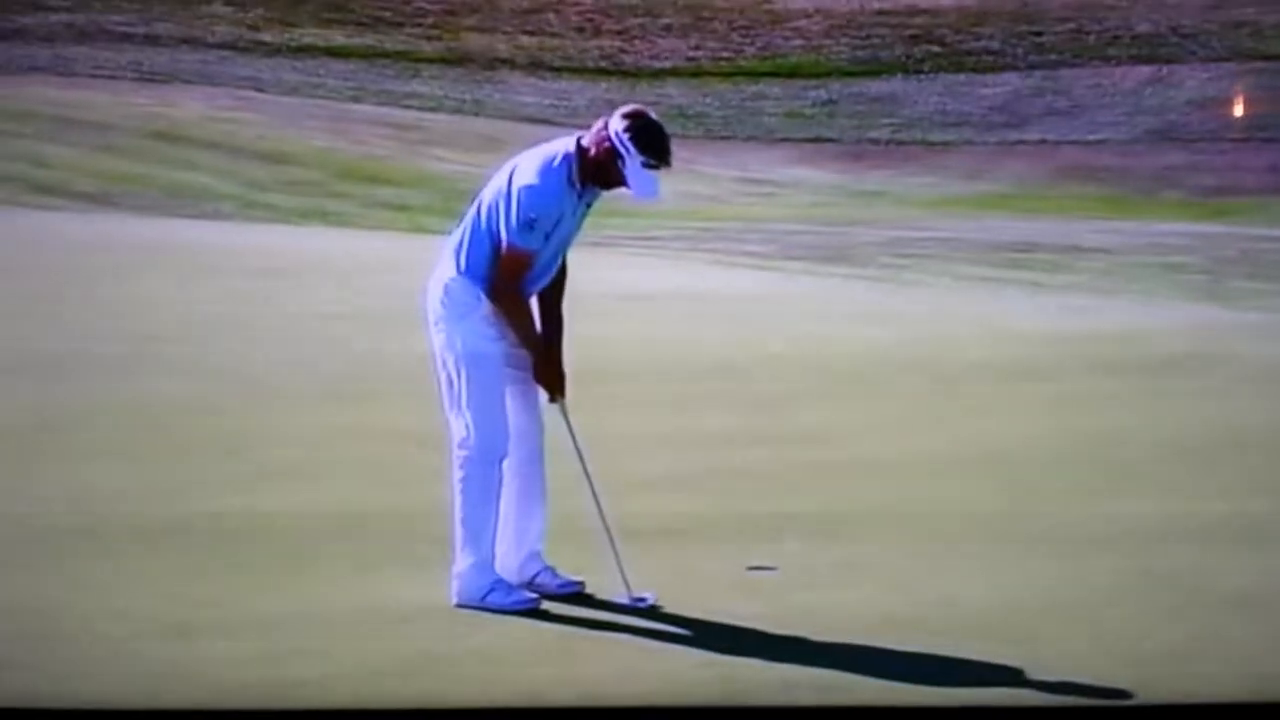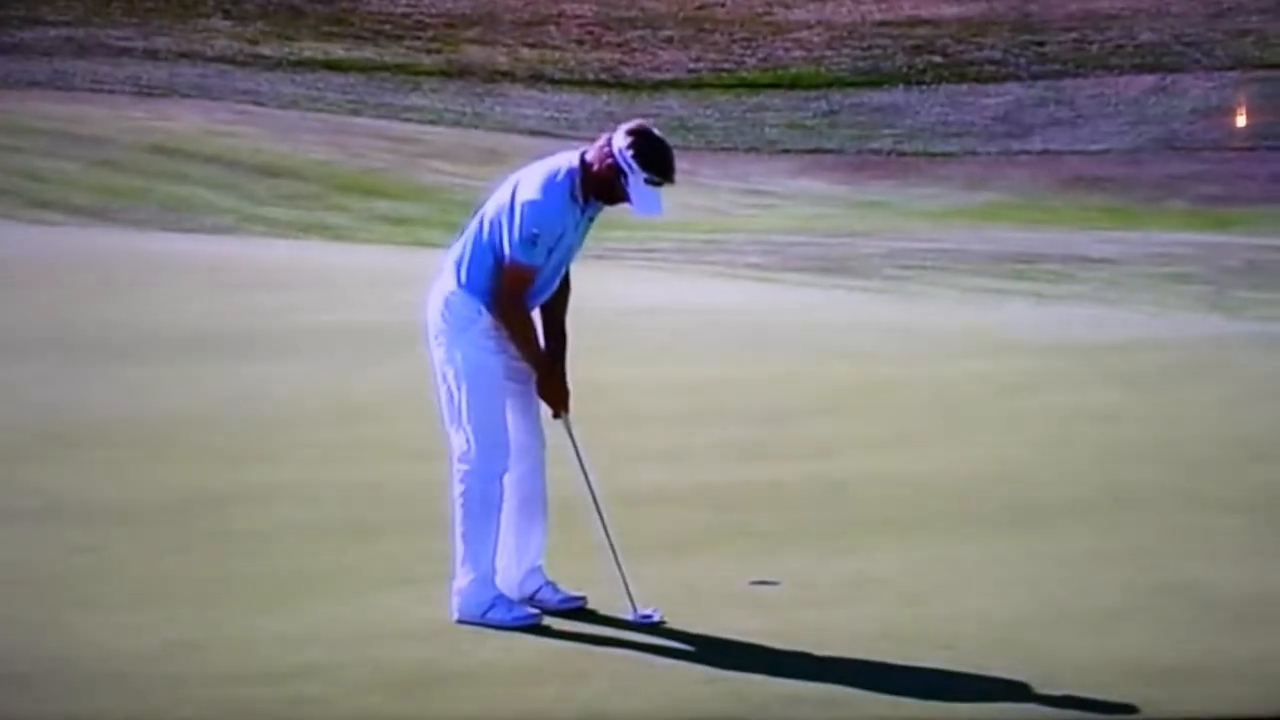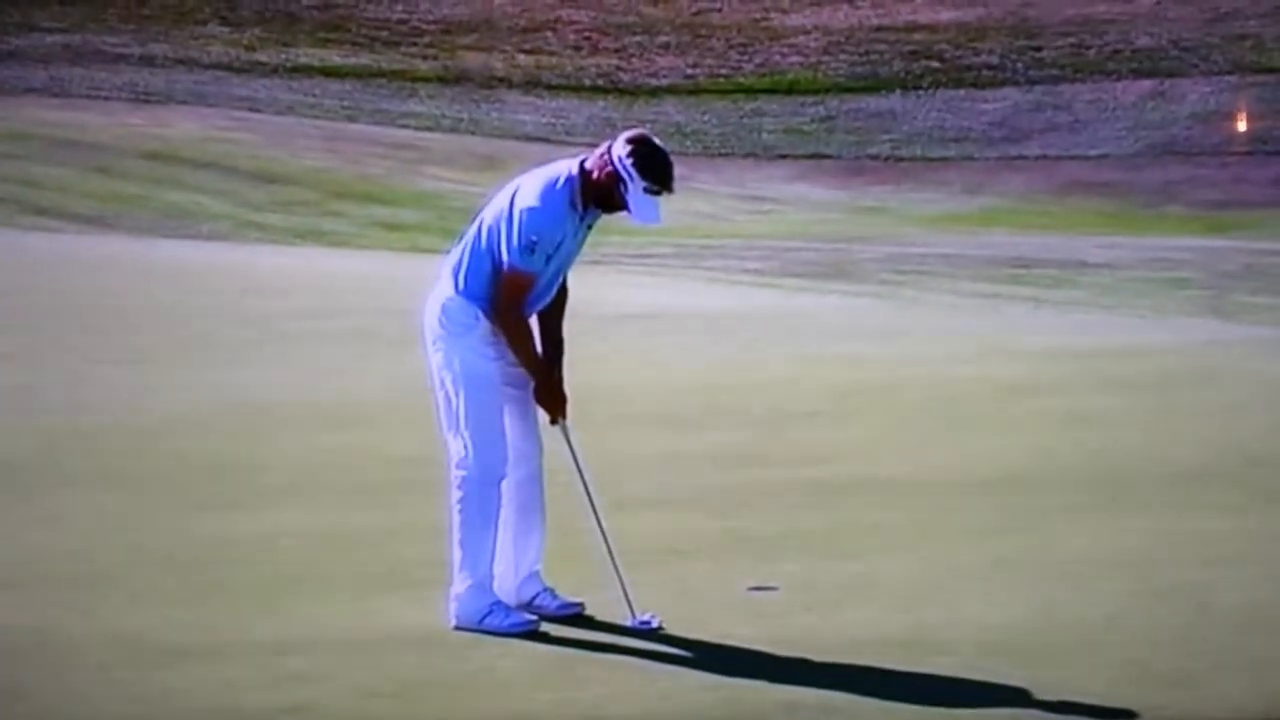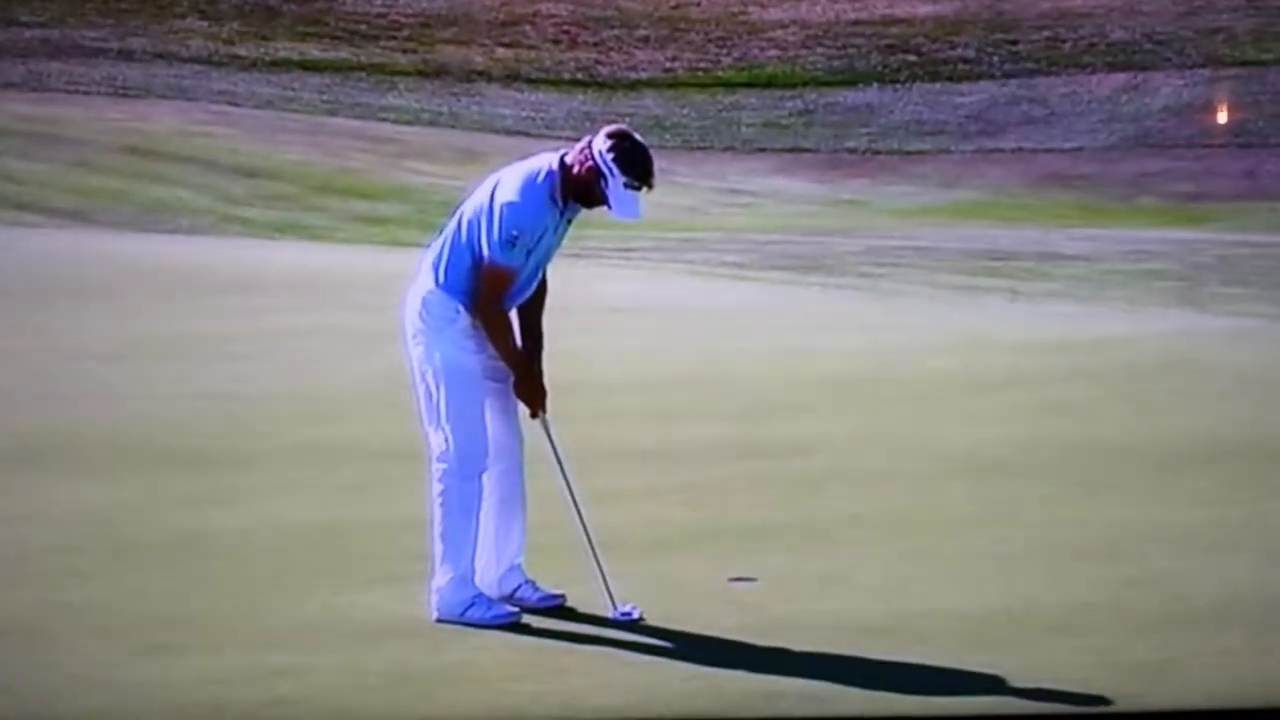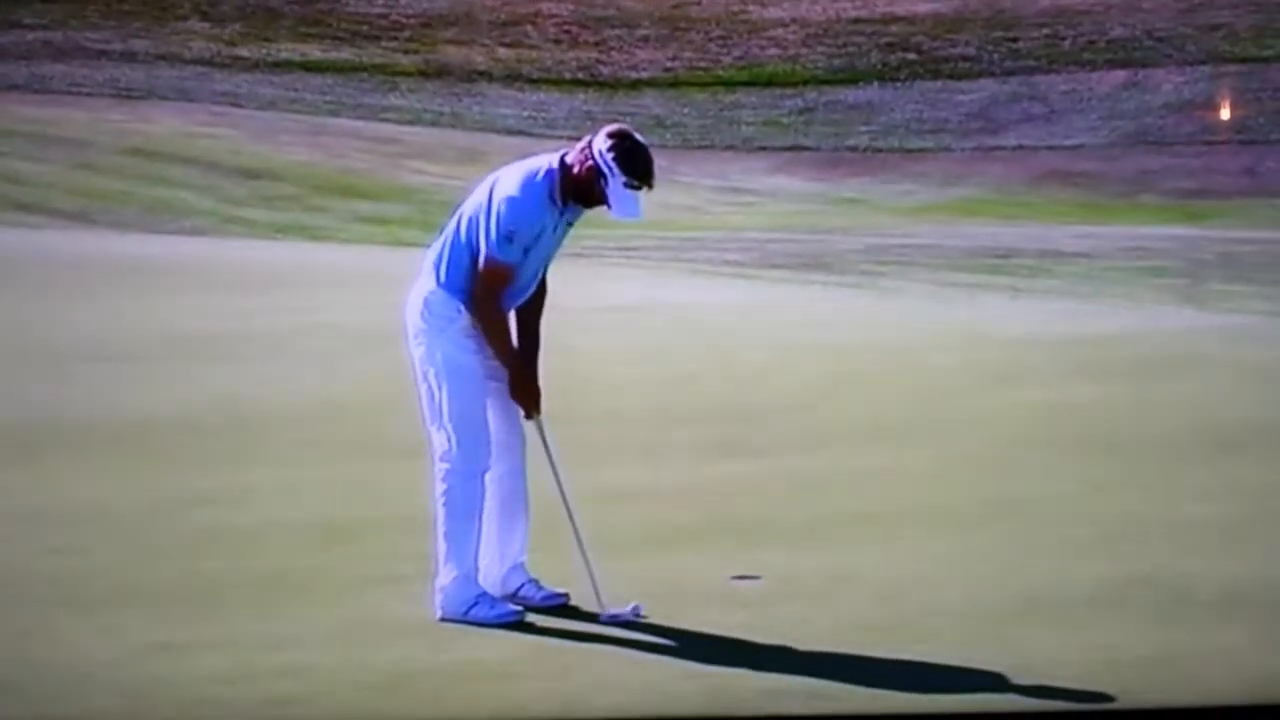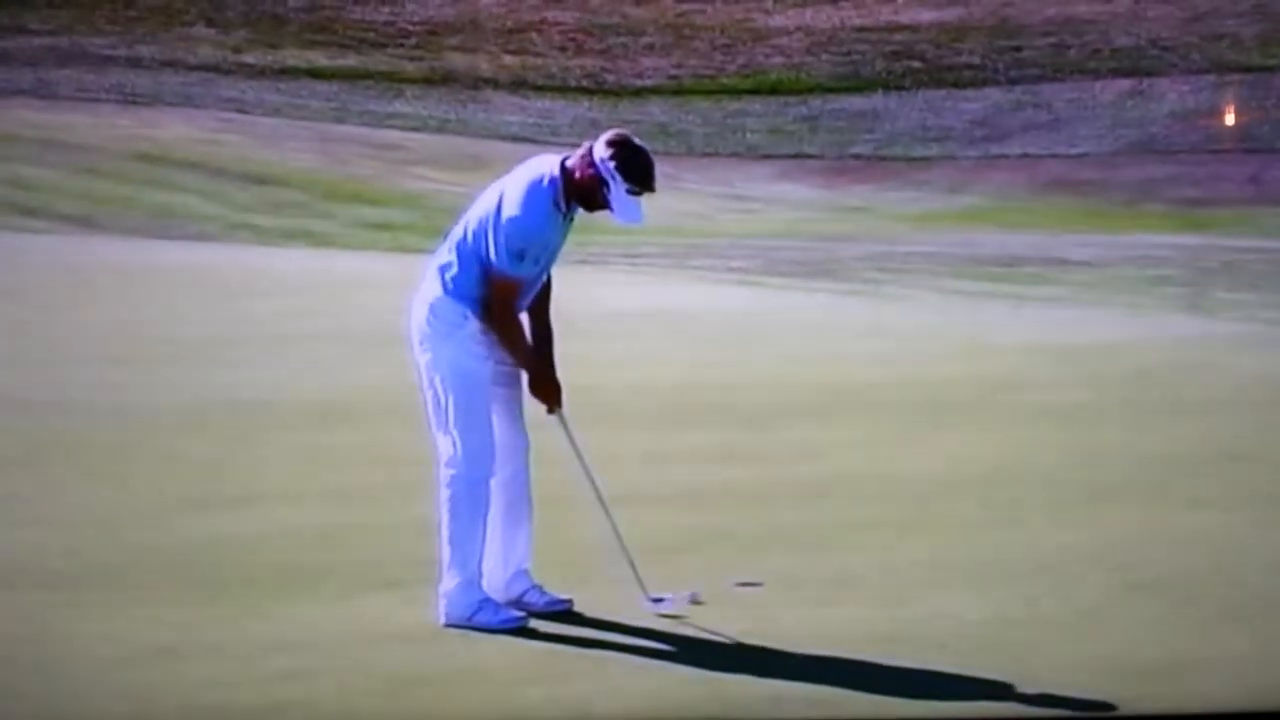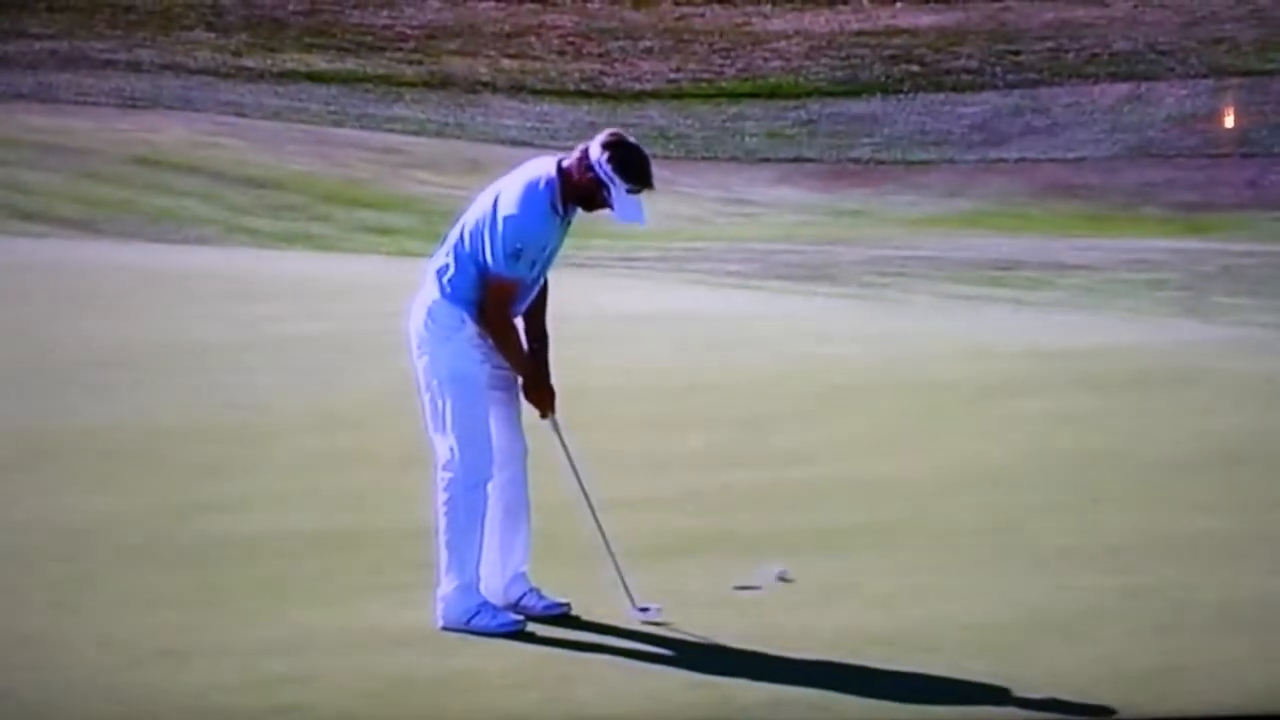
dt=0.7s
person 1, frame 1
left shoulder: (585, 178)
right shoulder: (541, 184)
right elbow: (506, 284)
left wrist: (553, 345)
right wrist: (541, 355)
left hip: (501, 304)
right hip: (468, 300)
left knee: (525, 438)
right knee: (484, 442)
left ankle: (521, 563)
right ankle: (475, 578)
person 1, frame 2
left shoulder: (587, 192)
right shoulder: (544, 199)
left elbow: (557, 275)
right elbow: (510, 300)
left wrist: (557, 360)
right wrist: (545, 371)
left hip: (500, 316)
right hip: (468, 314)
left knee: (526, 452)
right knee: (485, 456)
left ankle: (522, 578)
right ankle: (475, 594)
person 1, frame 3
left shoulder: (587, 199)
right shoulder: (543, 205)
right elbow: (509, 306)
left wrist: (554, 365)
right wrist: (543, 378)
left hip: (498, 323)
right hip: (465, 320)
left knee: (524, 458)
right knee: (483, 463)
left ankle: (519, 584)
right ankle: (472, 599)
person 1, frame 4
left shoulder: (566, 193)
right shoulder: (523, 200)
right elbow: (489, 300)
left wrist: (533, 360)
right wrist: (522, 372)
left hip: (477, 316)
right hip: (445, 315)
left knee: (504, 450)
right knee: (463, 456)
left ankle: (501, 577)
right ankle: (453, 592)
person 1, frame 5
left shoulder: (569, 198)
right shoulder: (522, 199)
right elbow: (486, 295)
left wrist: (529, 362)
right wrist: (517, 372)
left hip: (480, 317)
right hip: (447, 314)
left knee: (507, 450)
right knee: (466, 456)
left ankle: (505, 575)
right ankle: (457, 591)
person 1, frame 6
left shoulder: (560, 184)
right shoulder: (530, 211)
right elbow: (501, 307)
left wrist: (545, 352)
right wrist: (536, 370)
left hip: (483, 320)
right hip: (453, 320)
left knee: (510, 455)
right knee: (471, 460)
left ankle: (509, 580)
right ankle: (461, 596)
person 1, frame 7
left shoulder: (557, 188)
right shoulder: (526, 211)
right elbow: (495, 309)
left wrist: (539, 356)
right wrist: (531, 375)
left hip: (481, 326)
right hip: (452, 323)
left knee: (508, 460)
right knee: (468, 464)
left ankle: (506, 585)
right ankle: (459, 600)
